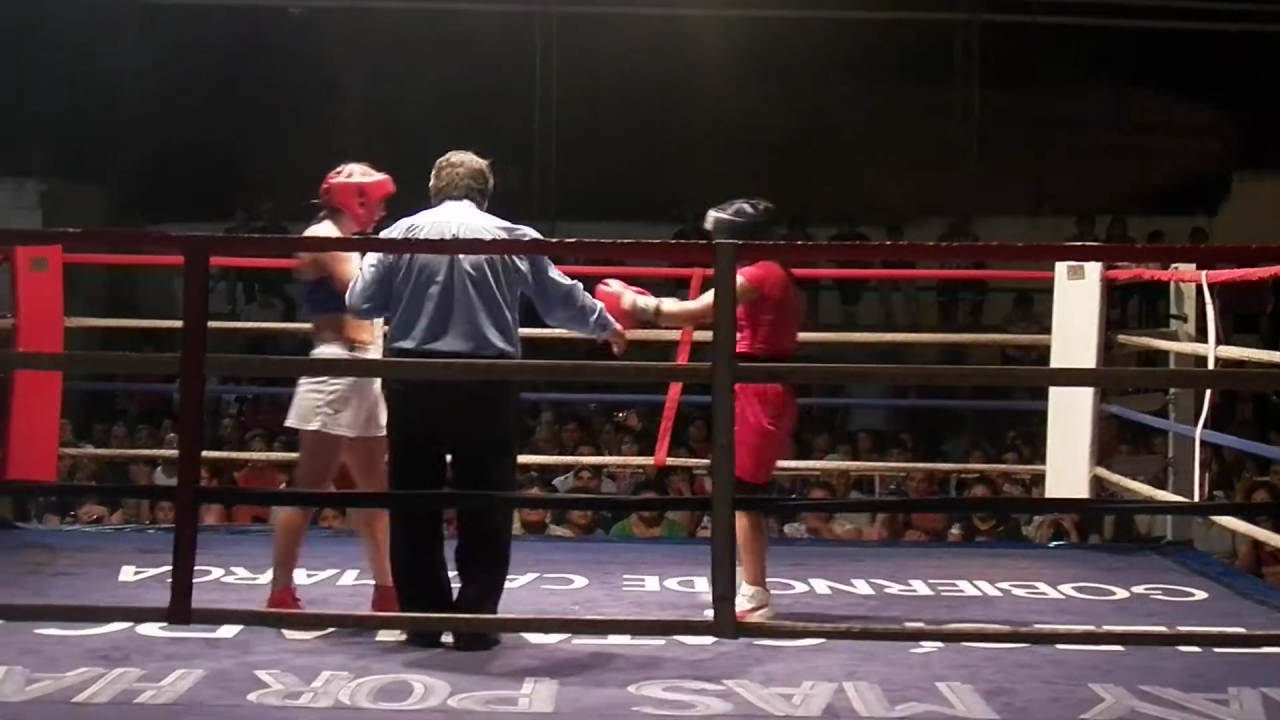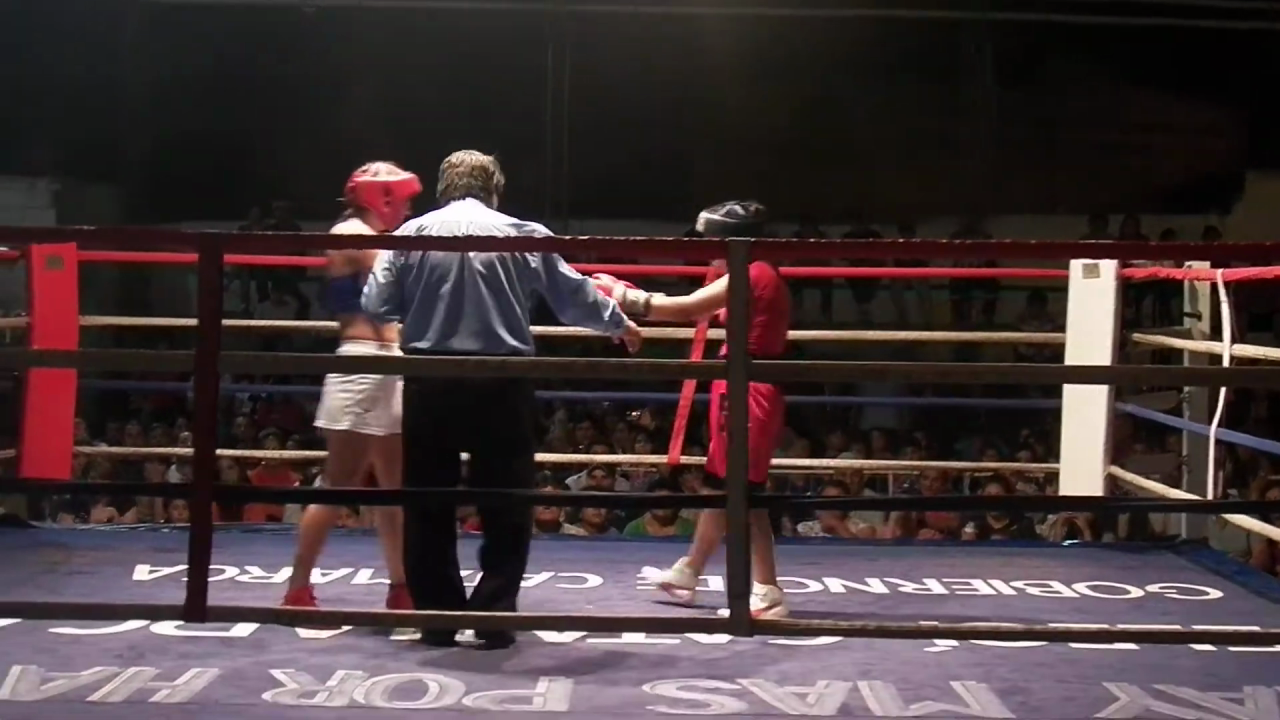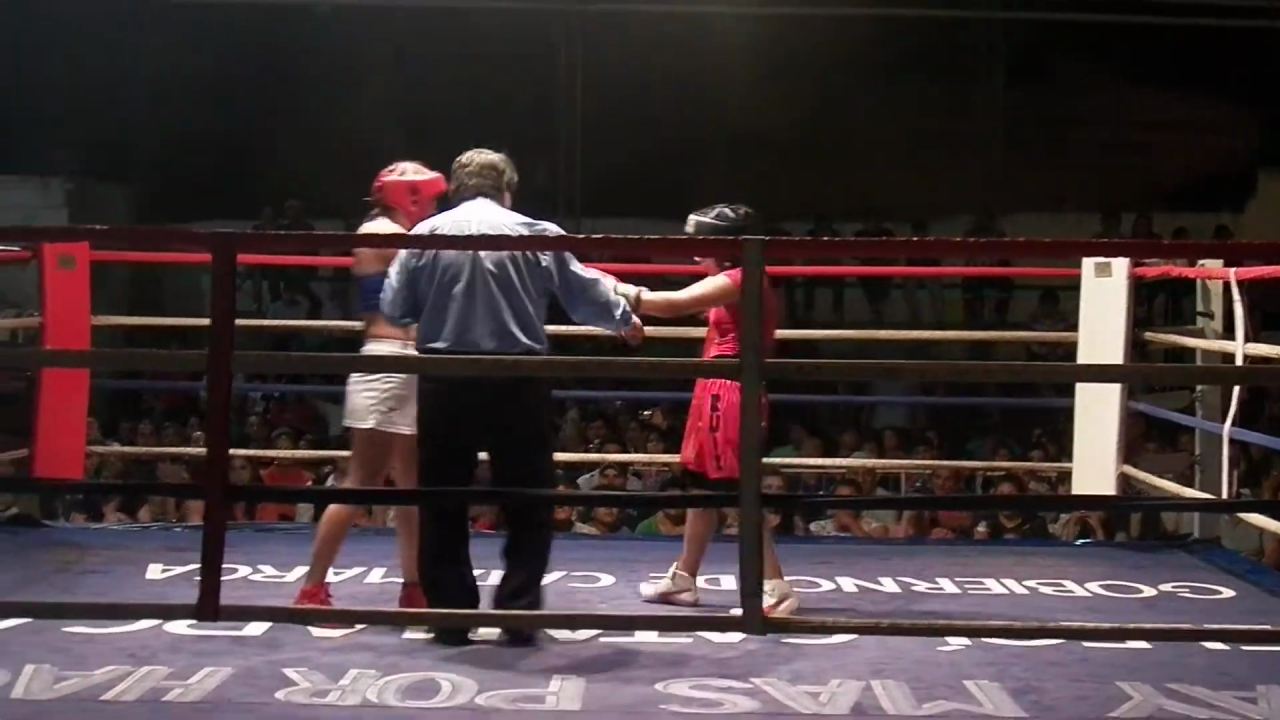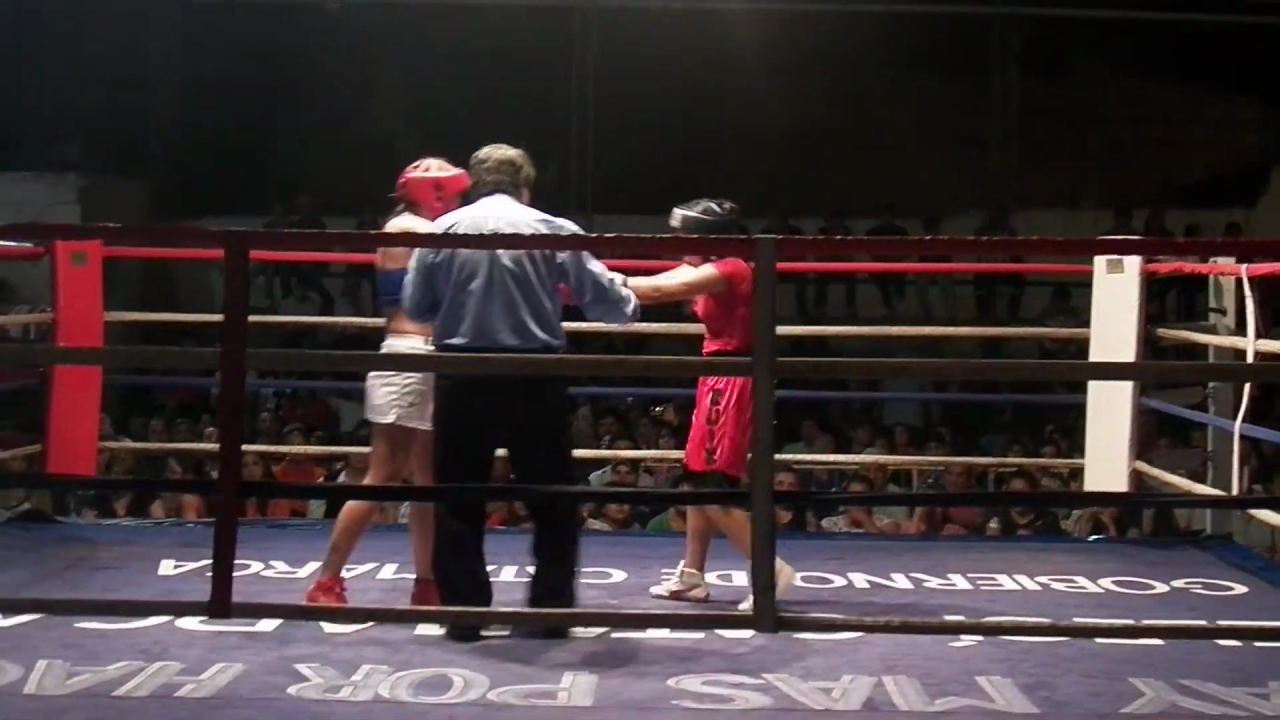
dt=0.1s
person 1, frame 1
left shoulder: (401, 233)
right shoulder: (514, 238)
left elbow: (360, 302)
right elbow: (563, 301)
right wrist: (606, 325)
left hip: (415, 382)
right hip: (486, 385)
left knee: (415, 505)
right knee: (485, 508)
left ankle: (423, 619)
right ankle: (474, 617)
person 1, frame 2
left shoulder: (411, 234)
right shoulder: (524, 235)
left elbow: (376, 305)
right elbow: (575, 297)
right wrist: (620, 323)
left hip: (430, 382)
right hip: (500, 383)
left knee: (429, 504)
right knee: (505, 504)
left ankle: (437, 617)
right ankle: (493, 612)
person 1, frame 3
left shoulder: (424, 234)
right shoulder: (537, 235)
left elbow: (395, 309)
right elbow: (587, 298)
right wrist: (626, 319)
left hip: (445, 381)
right hip: (516, 382)
left knee: (444, 502)
right knee: (527, 502)
left ankle: (450, 616)
right ankle: (517, 609)
person 1, frame 4
left shoulder: (442, 231)
right shoulder: (554, 231)
left elbow: (416, 307)
right elbow: (602, 295)
right wrist: (631, 308)
left hip: (463, 378)
right hip: (534, 379)
left knee: (459, 499)
right knee: (552, 497)
left ankle: (463, 612)
right ankle: (552, 605)
person 2, frame 1
left shoulder: (341, 243)
right shoulder: (323, 238)
left hip: (359, 373)
right hip: (335, 371)
left knee: (374, 487)
right knee: (310, 487)
left ankle: (387, 591)
right ankle: (281, 597)
person 2, frame 2
left shoulder: (364, 239)
right shoulder: (353, 234)
left hip: (383, 370)
right hip: (362, 369)
left knee: (394, 486)
right knee: (338, 486)
left ankle: (402, 591)
right ankle: (297, 594)
person 2, frame 3
left shoulder: (388, 239)
right shoulder: (382, 234)
left hip: (402, 367)
right hip: (387, 367)
left knee: (414, 484)
right knee: (361, 483)
left ankle: (415, 589)
right ankle: (312, 591)
person 2, frame 4
left shoulder: (410, 233)
right shoulder: (411, 229)
right hip: (408, 361)
left knee: (429, 482)
right knee: (381, 479)
left ankle: (427, 586)
right ankle: (327, 584)
person 3, frame 1
left shoulder: (758, 275)
right shoulder: (769, 276)
left elbow: (694, 313)
right elbow: (708, 312)
left wrist: (636, 303)
right wrist: (642, 301)
left hip: (755, 390)
right hip: (767, 388)
left knee: (742, 494)
right knee: (739, 490)
left ankle: (756, 598)
right ankle: (750, 582)
person 3, frame 2
left shoulder: (752, 276)
right shoulder: (759, 277)
left elbow: (687, 308)
right elbow: (703, 310)
left wrist: (626, 297)
right wrist: (633, 295)
left hip: (746, 388)
right hip: (746, 388)
right knee: (718, 488)
left ankle: (767, 595)
right ankle: (686, 575)
person 3, frame 3
left shoulder: (738, 280)
right shoulder: (726, 279)
left elbow: (673, 304)
right elbow: (678, 304)
left hip: (730, 391)
right hip: (719, 388)
left knee: (731, 490)
right knee: (704, 486)
left ankle: (776, 590)
right ankle: (682, 579)
person 3, frame 4
left shoulder: (726, 271)
right shoulder: (714, 270)
left elbow: (656, 291)
right elbow: (658, 283)
left hip: (731, 385)
right hip: (720, 383)
left knee: (713, 487)
right knee: (698, 483)
left ankle: (771, 571)
right ankle: (691, 577)
